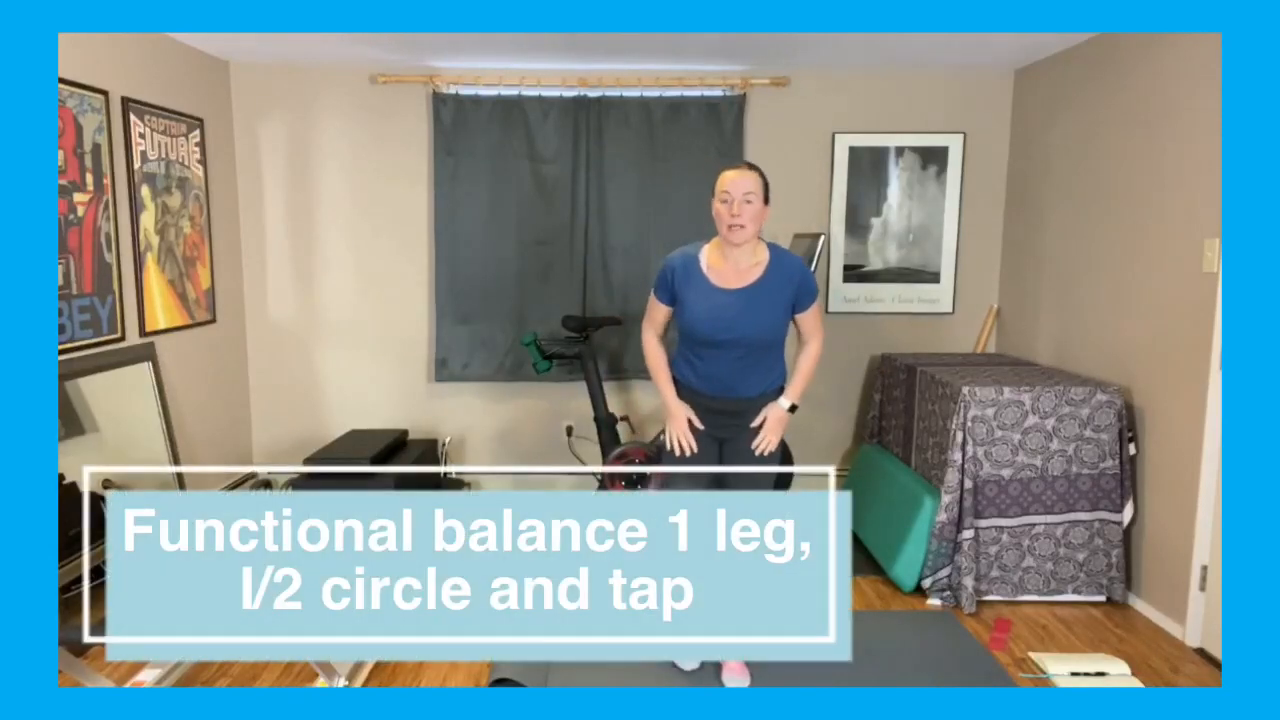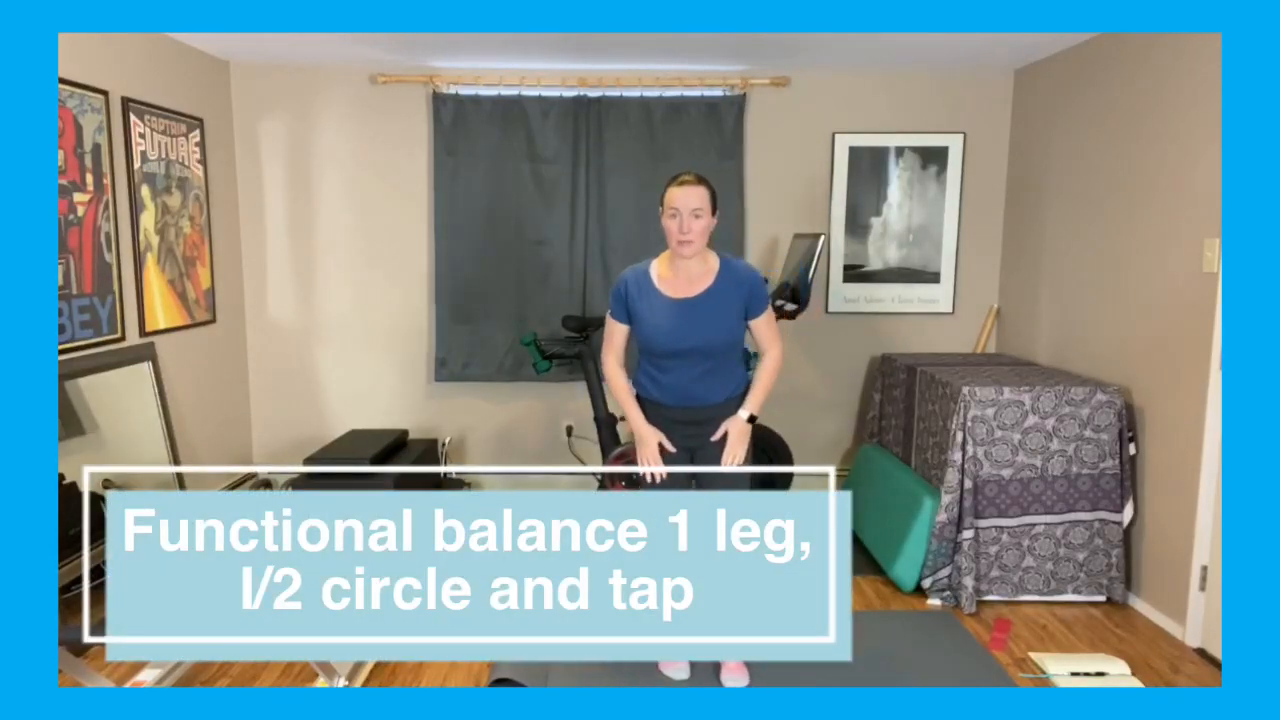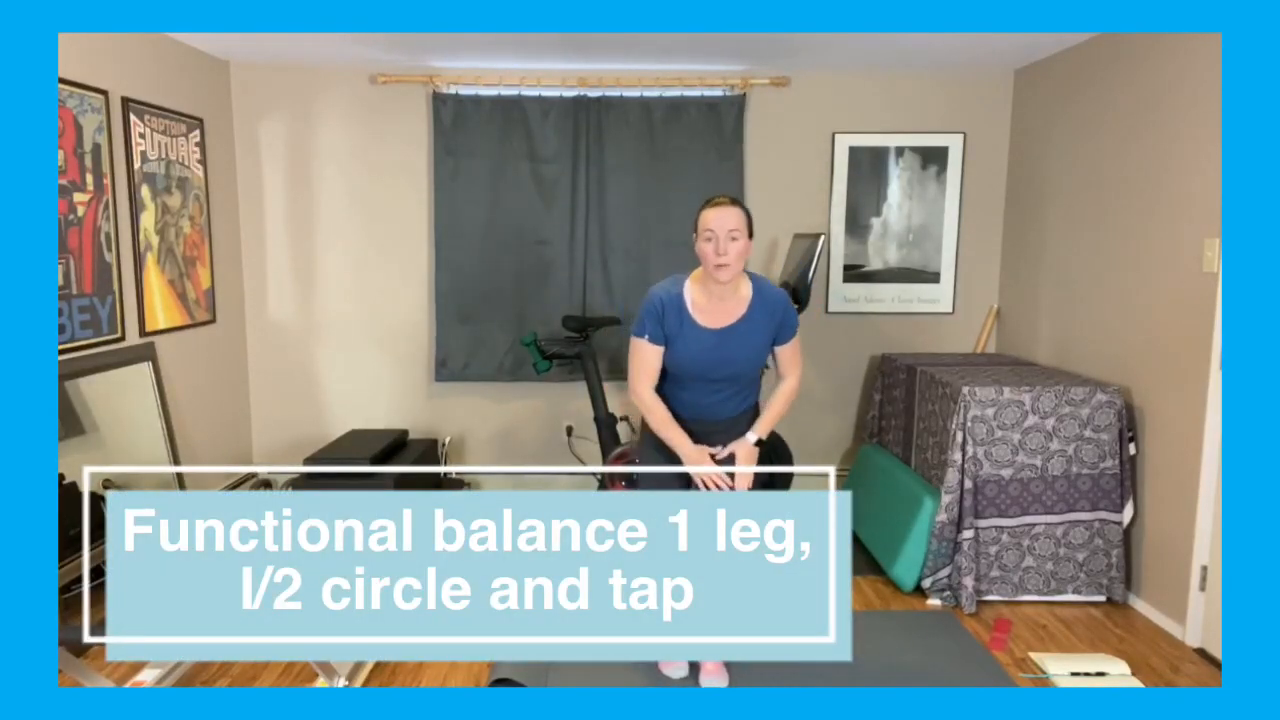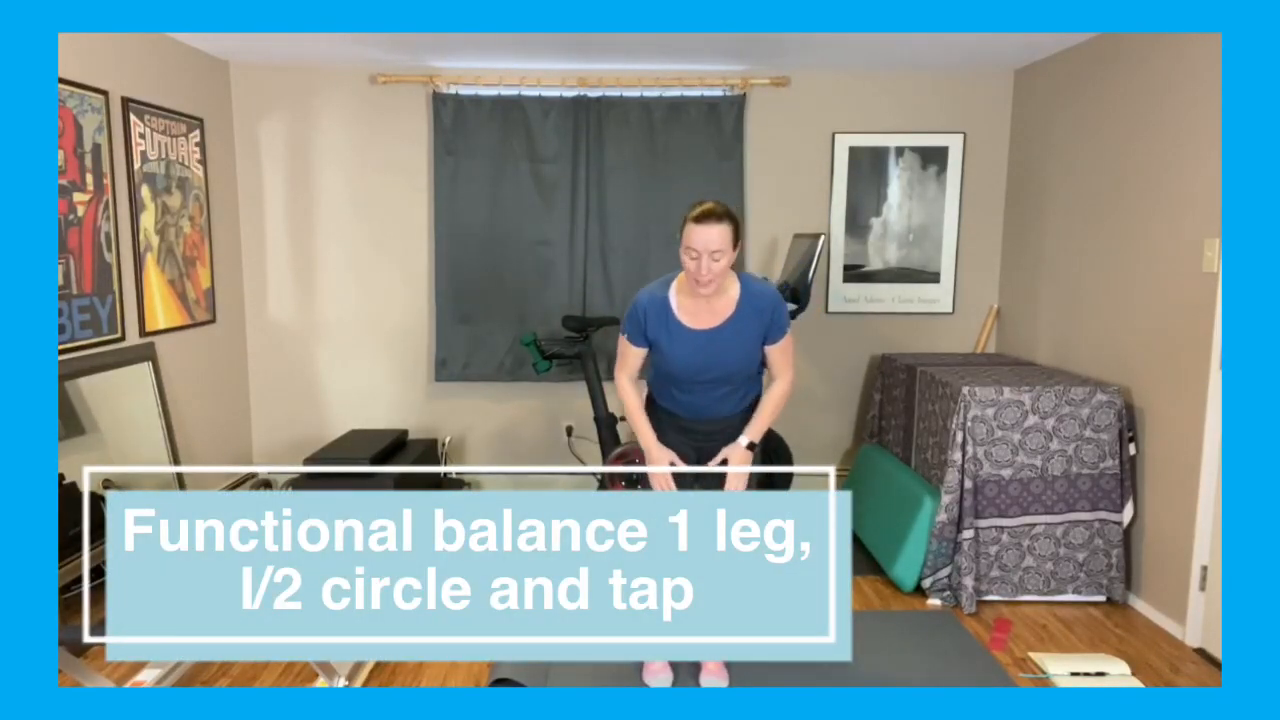
dt=1s
person 1, frame 1
left shoulder: (791, 271)
right shoulder: (680, 266)
left elbow: (813, 340)
right elbow: (651, 334)
left wrist: (786, 404)
right wrist: (671, 401)
left hip: (755, 417)
right hip: (693, 411)
person 1, frame 2
left shoulder: (742, 280)
right shoulder: (633, 284)
left elbow: (772, 352)
right elbow: (612, 360)
left wrist: (746, 417)
right wrist: (639, 426)
left hip: (723, 425)
right hip: (660, 426)
person 1, frame 3
left shoulder: (773, 303)
right shoulder: (663, 301)
left elbow: (790, 377)
right elbow: (641, 388)
left wrist: (753, 440)
right wrist: (688, 452)
left hip: (733, 434)
right hip: (666, 433)
person 1, frame 4
left shoulder: (764, 301)
right shoulder: (650, 304)
left elbow: (782, 377)
right elbow: (625, 378)
left wrist: (747, 444)
right wrist: (651, 448)
left hip: (734, 433)
right hip: (668, 432)
